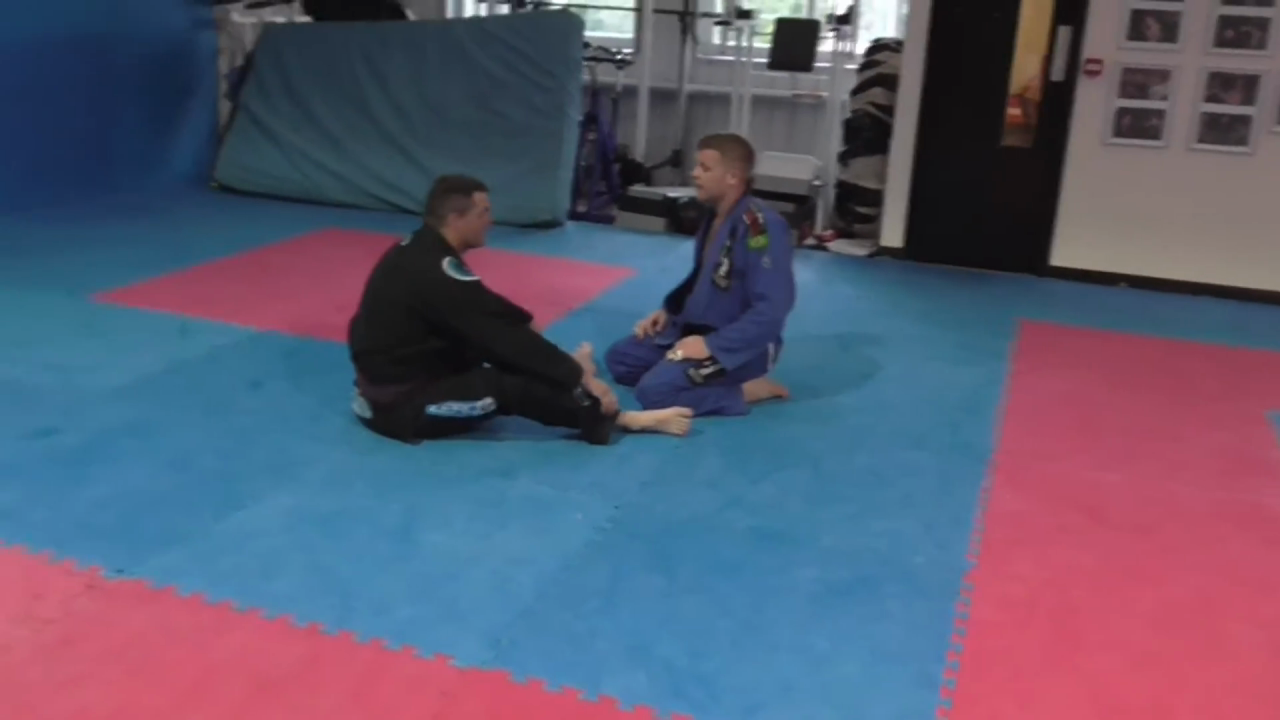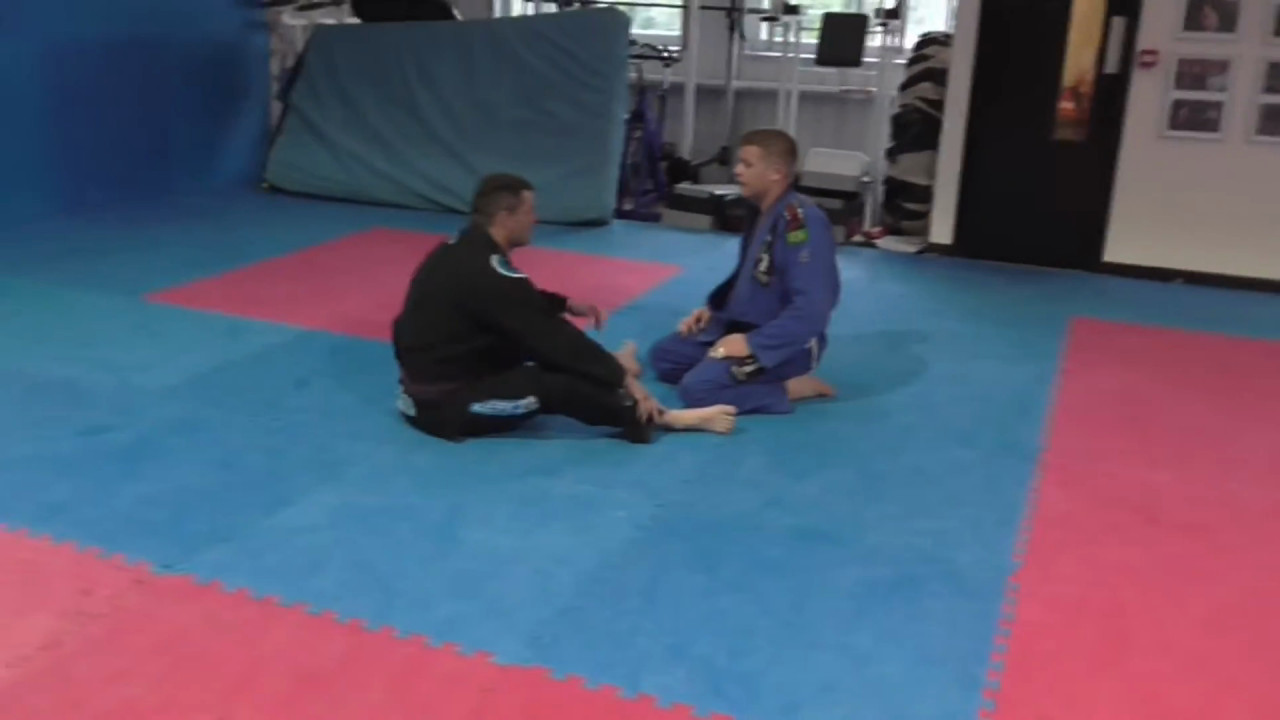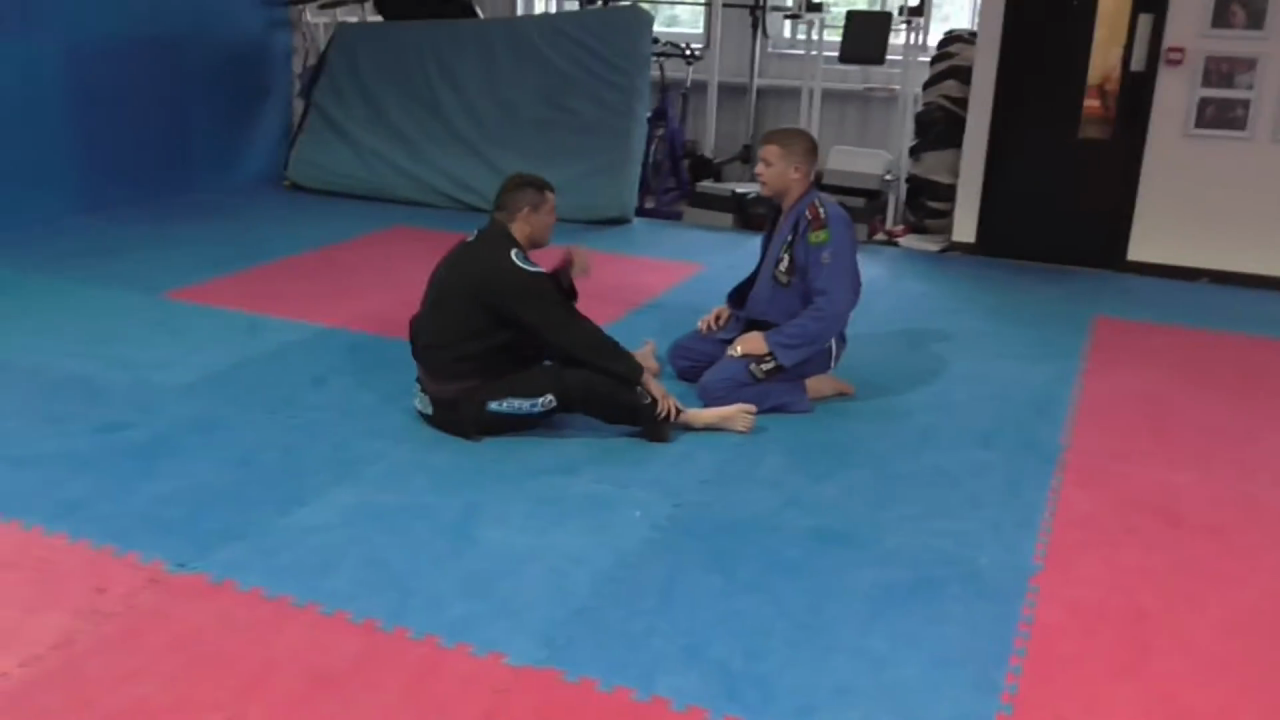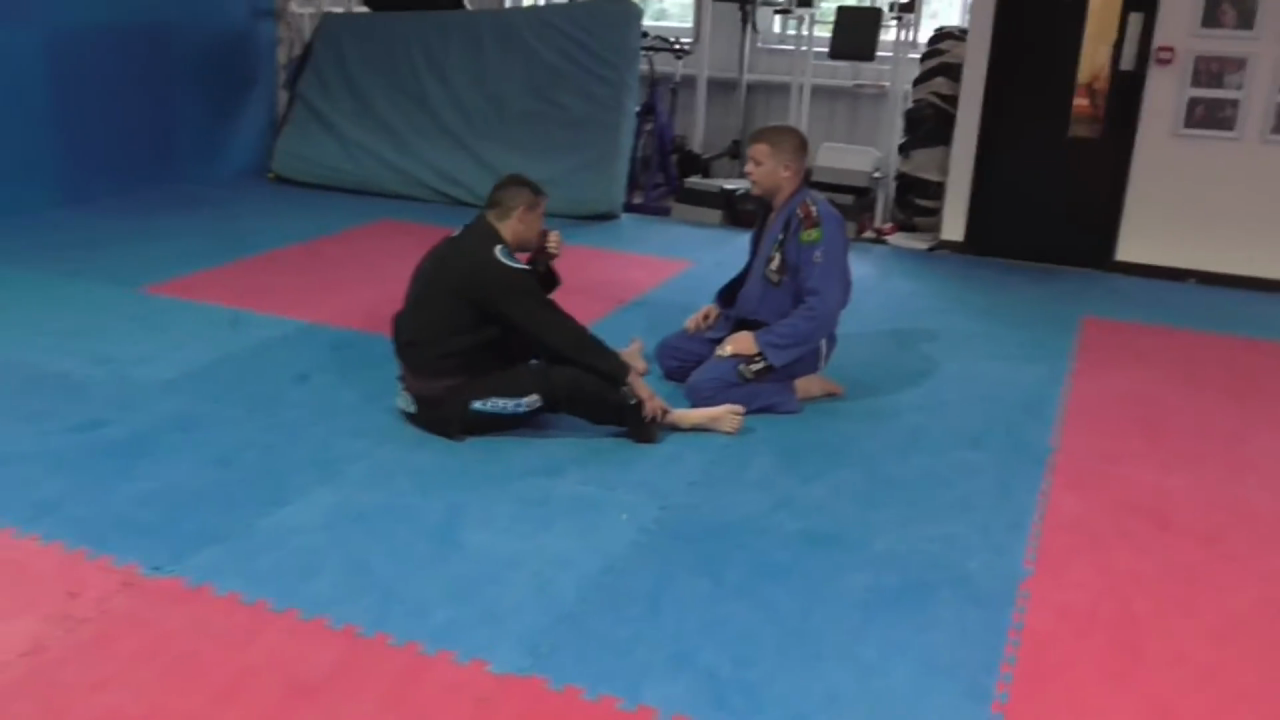
dt=0.2s
person 1, frame 1
left shoulder: (418, 250)
right shoulder: (438, 274)
left elbow: (480, 305)
right elbow: (503, 337)
left wrist: (525, 322)
right wrist: (581, 376)
left hip: (385, 386)
right hip: (403, 406)
right knee: (516, 384)
right ankle: (616, 418)
person 1, frame 2
left shoulder: (463, 250)
right shoulder: (485, 270)
left elbow: (522, 303)
right elbow: (550, 336)
left wrist: (567, 305)
right wrist: (622, 378)
left hip: (428, 384)
right hip: (447, 403)
right knee: (560, 384)
right ankle: (662, 418)
person 1, frame 3
left shoulder: (483, 248)
right shoulder: (506, 265)
left elbow: (541, 306)
right elbow: (568, 330)
left wrist: (565, 275)
right wrist: (640, 375)
left hip: (443, 384)
right hip: (463, 402)
right knee: (578, 382)
right ankle: (677, 415)
person 1, frame 4
left shoulder: (468, 243)
right shoulder: (491, 261)
left elbow: (524, 304)
right elbow: (554, 328)
left wrist: (542, 263)
right wrist: (626, 375)
left hip: (426, 383)
right hip: (448, 401)
right knee: (564, 381)
left ankle: (611, 363)
right ankle: (667, 416)
person 2, frame 1
left shoulder: (762, 227)
right shoulder: (716, 217)
left elbow: (770, 312)
left wrist: (712, 346)
right wrist: (668, 310)
left hip: (739, 345)
right hip: (696, 328)
left knee: (654, 391)
right knee: (619, 359)
left ankle: (749, 389)
right ankle: (715, 378)
person 2, frame 2
left shoulder: (804, 222)
right shoulder: (764, 214)
left elbow: (810, 309)
left wrist: (753, 343)
right wrist: (713, 307)
left hip: (784, 343)
left knee: (698, 389)
right knee: (663, 357)
left ankle: (793, 387)
right ankle: (760, 375)
person 2, frame 3
left shoulder: (825, 222)
right shoulder: (785, 212)
left elbow: (831, 310)
left wrist: (772, 342)
right wrist: (733, 306)
left hip: (802, 341)
right hip: (763, 324)
left knee: (716, 388)
right knee: (682, 355)
left ankle: (814, 385)
right ankle: (780, 375)
person 2, frame 4
left shoulder: (817, 221)
right shoulder: (775, 210)
left elbow: (823, 309)
left wrist: (761, 342)
right wrist: (722, 304)
left hip: (793, 341)
right hip: (750, 323)
left knee: (704, 388)
right knee: (670, 353)
left ankle: (802, 386)
right ankle: (765, 375)
